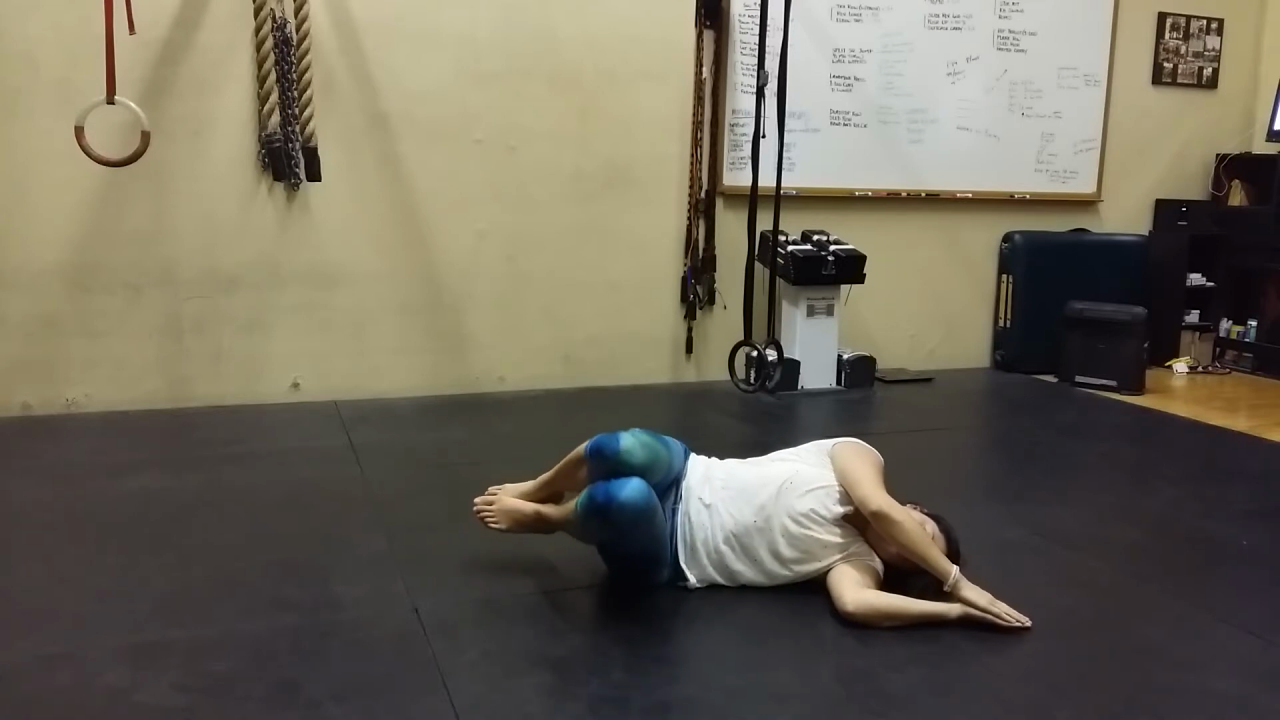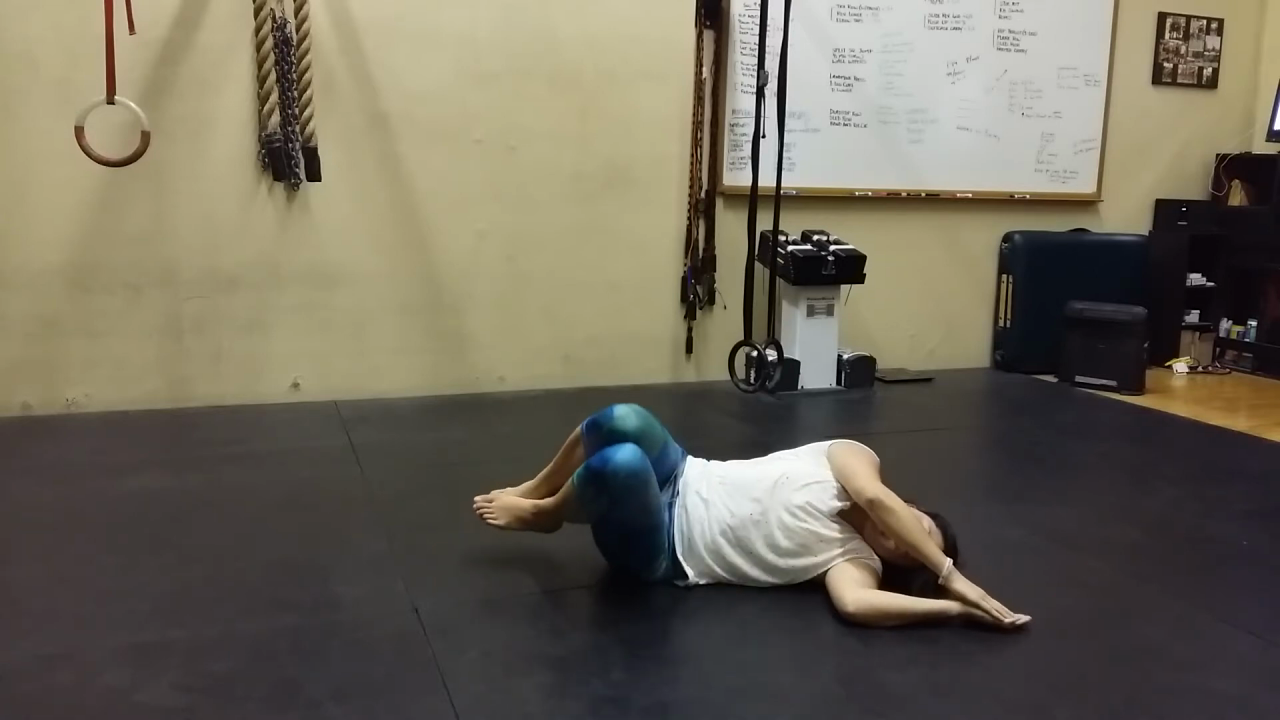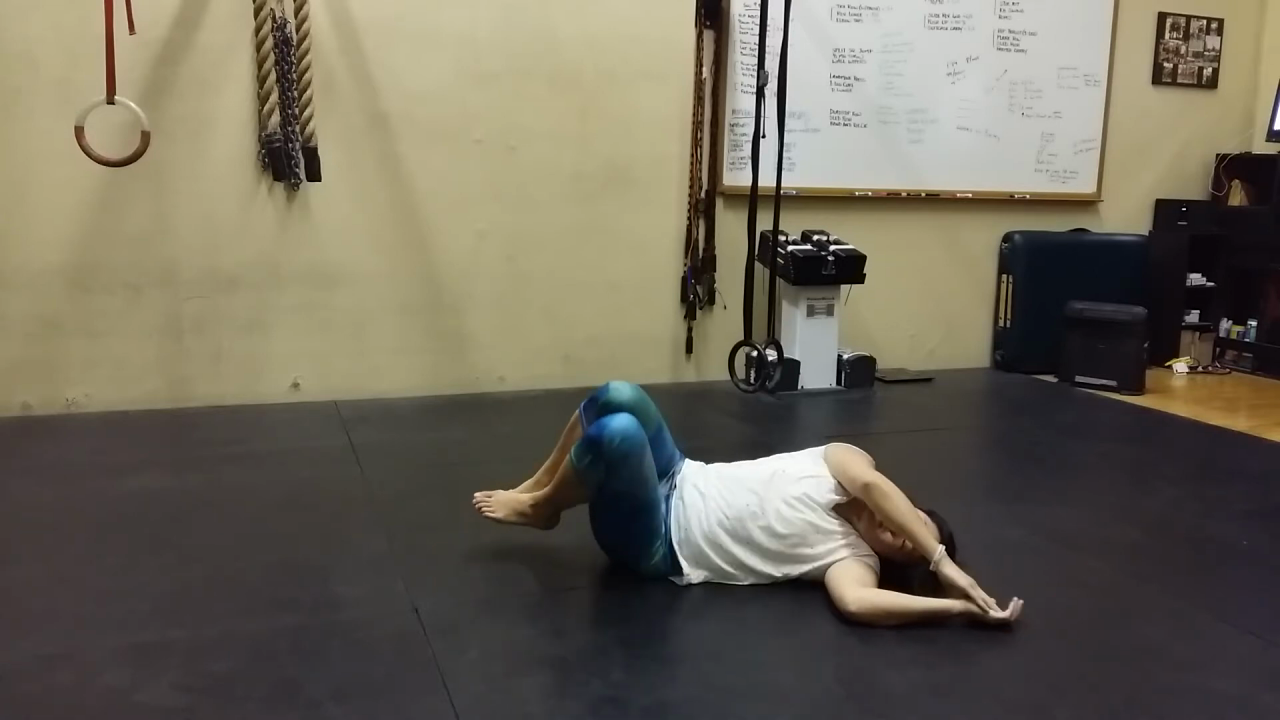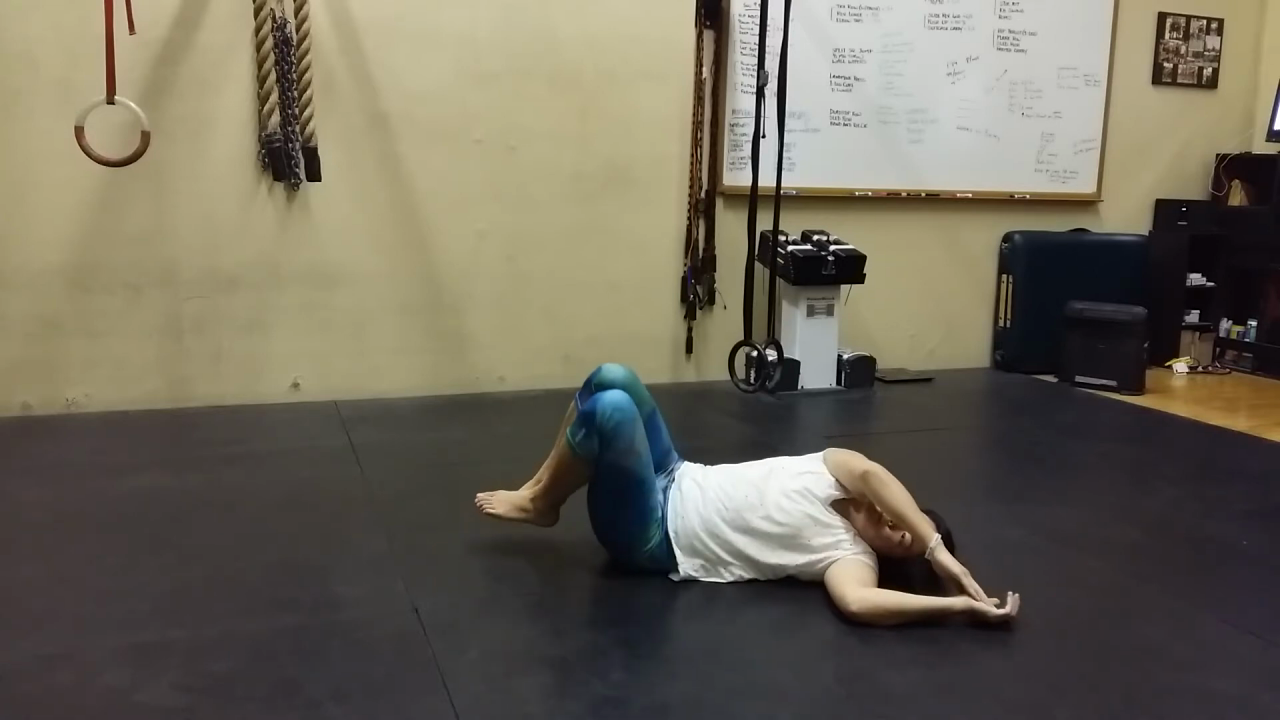
dt=0.3s
person 1, frame 1
left shoulder: (859, 561)
right shoulder: (858, 456)
left elbow: (855, 604)
right elbow: (879, 507)
left wrist: (957, 609)
right wrist: (957, 581)
left hip: (668, 561)
right hip: (680, 483)
left knee: (628, 500)
right knee: (630, 450)
left ankle: (543, 519)
right ankle: (537, 496)
person 1, frame 2
left shoulder: (858, 558)
right shoulder: (852, 458)
left elbow: (854, 604)
right elbow: (875, 497)
left wrist: (956, 602)
right wrist: (952, 574)
left hip: (662, 554)
right hip: (679, 481)
left knee: (623, 466)
right knee: (624, 424)
left ankle: (542, 515)
right ankle: (538, 493)
person 1, frame 3
left shoulder: (854, 557)
right shoulder: (843, 466)
left elbow: (858, 604)
right elbow: (872, 482)
left wrist: (959, 605)
right wrist: (944, 559)
left hip: (659, 547)
right hip: (678, 485)
left knee: (619, 434)
right knee: (618, 398)
left ankle: (539, 509)
right ankle: (539, 487)
person 1, frame 4
left shoulder: (853, 554)
right shoulder: (835, 472)
left elbow: (858, 602)
right elbow: (871, 472)
left wrist: (960, 603)
right wrist: (938, 546)
left hip: (654, 540)
right hip: (675, 483)
left knee: (611, 410)
right knee: (612, 380)
left ankle: (540, 504)
right ankle: (541, 486)
